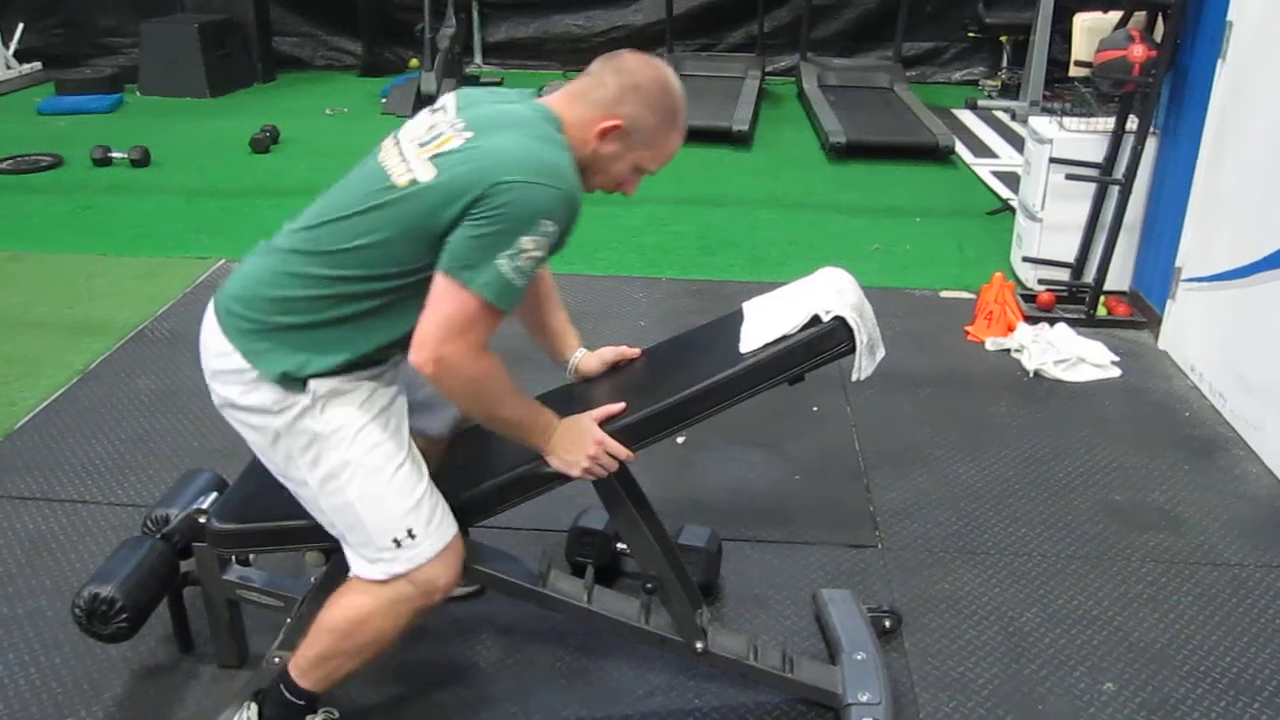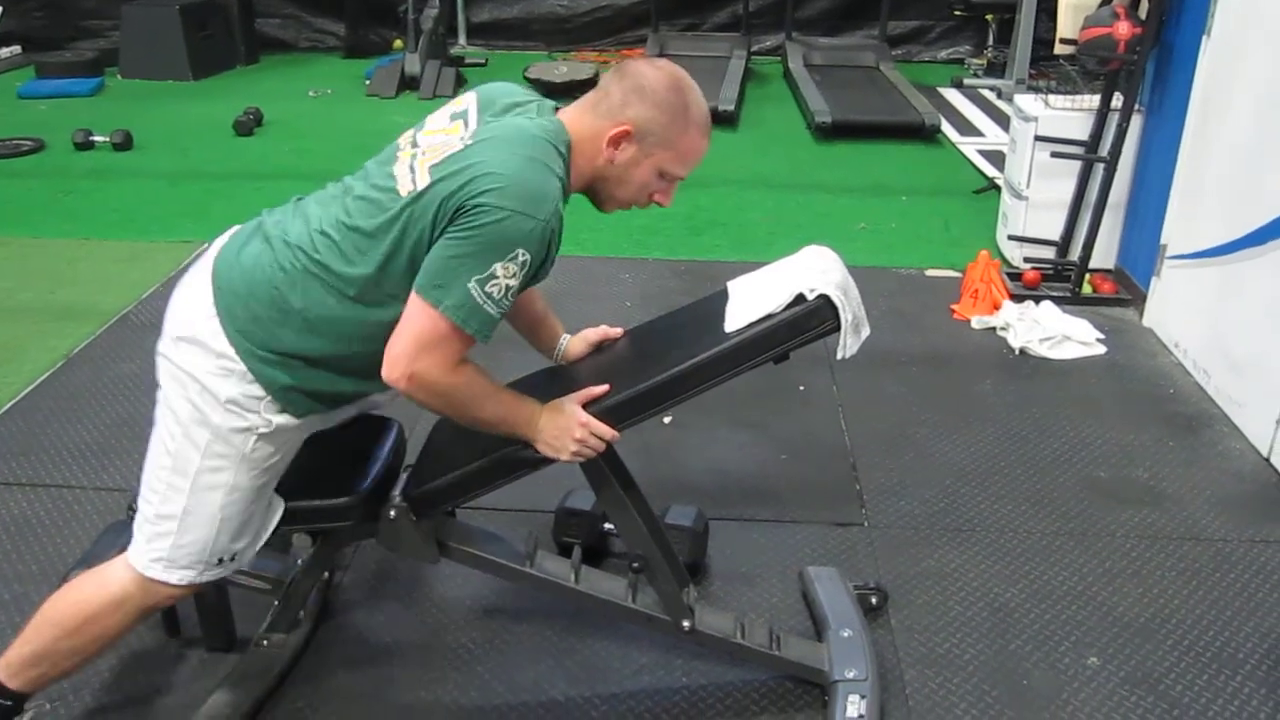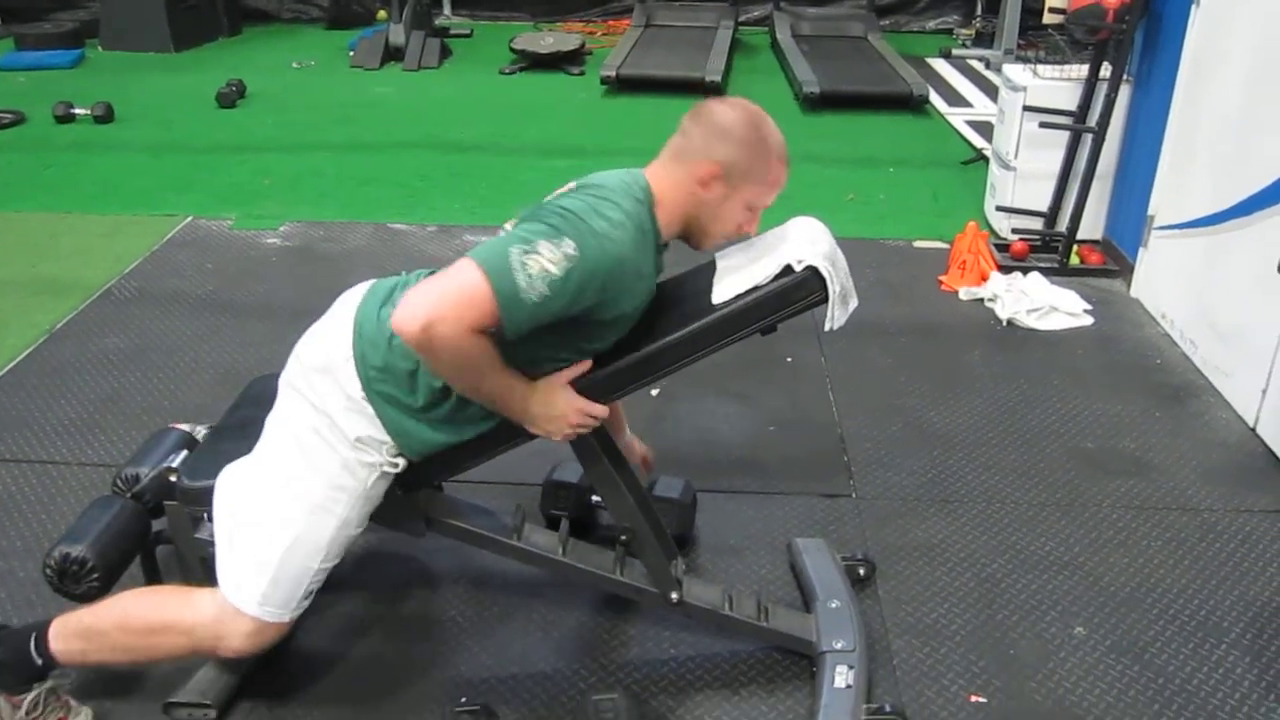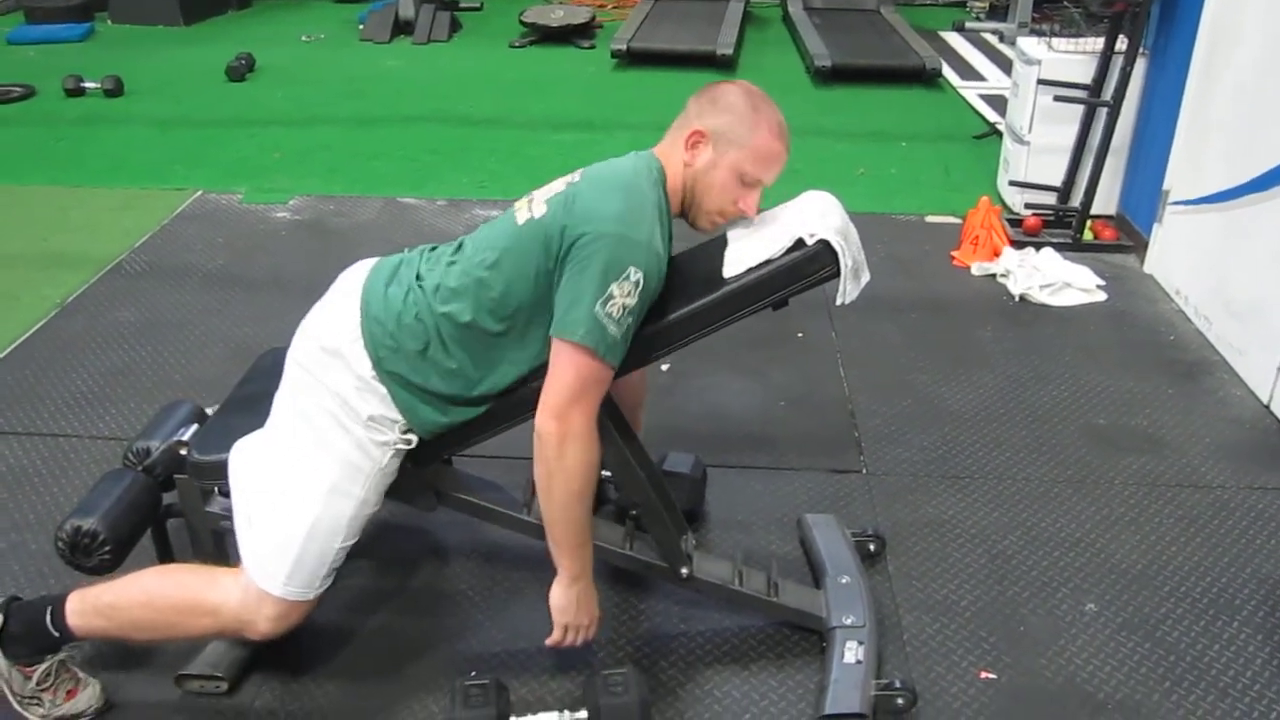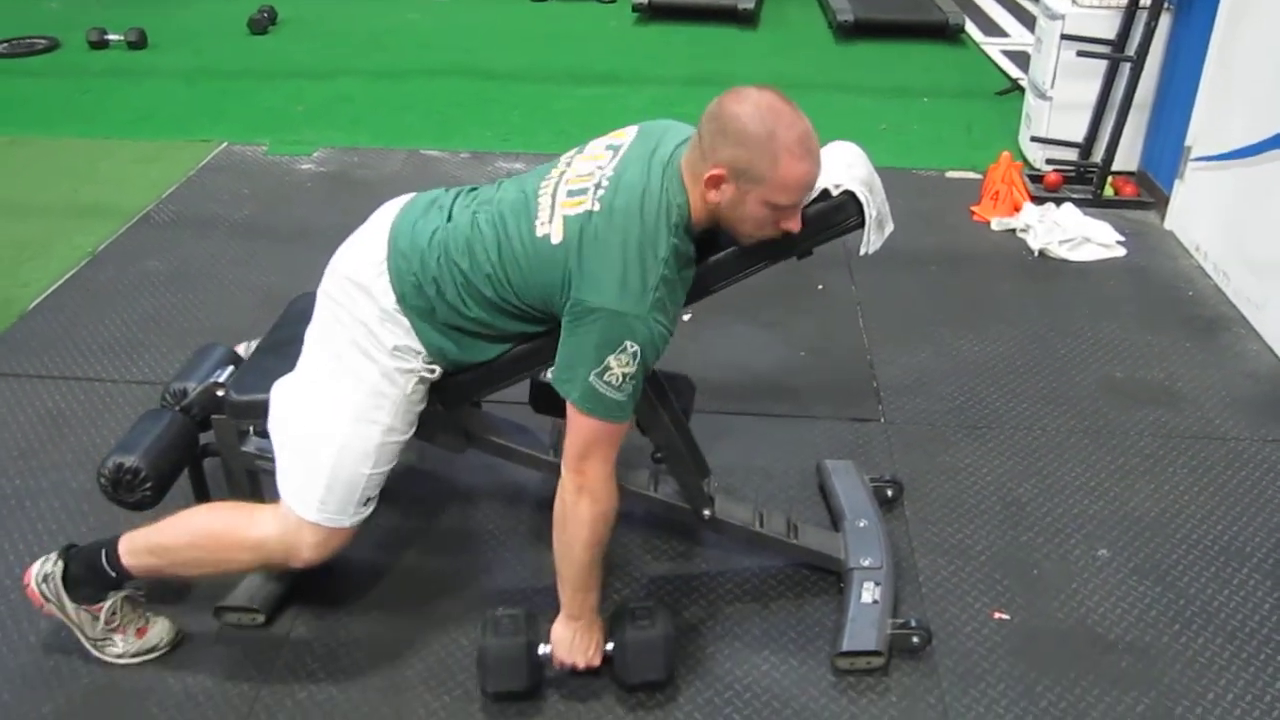
dt=1s
person 1, frame 1
left shoulder: (494, 105)
right shoulder: (542, 184)
right elbow: (442, 353)
left wrist: (575, 356)
right wrist: (550, 437)
left hip: (270, 308)
right hip: (277, 366)
left knee: (453, 411)
right knee: (423, 569)
left ankle: (376, 537)
person 1, frame 2
left shoulder: (511, 104)
right shoulder: (522, 201)
right elbow: (413, 366)
left wrist: (558, 344)
right wrist: (537, 424)
left hip: (255, 269)
right hip: (249, 358)
right knee: (165, 575)
person 1, frame 3
left shoulder: (633, 207)
right shoulder: (604, 235)
left elbow: (585, 339)
right elbow: (432, 320)
left wrist: (612, 431)
right wrist: (536, 409)
left hip: (374, 334)
right hip: (366, 391)
right knee: (246, 625)
person 1, frame 4
left shoulder: (631, 185)
right shoulder: (627, 237)
left elbow: (621, 350)
right elbow: (562, 424)
right wrist: (574, 578)
left hip: (383, 301)
right hip: (369, 377)
right knee: (266, 607)
person 1, frame 5
left shoulder: (674, 139)
right shoulder: (633, 291)
right elbow: (586, 474)
right wrist: (578, 618)
left hip: (419, 228)
right hip: (396, 312)
right knee: (312, 536)
left ankle: (260, 358)
right ankle: (84, 573)
